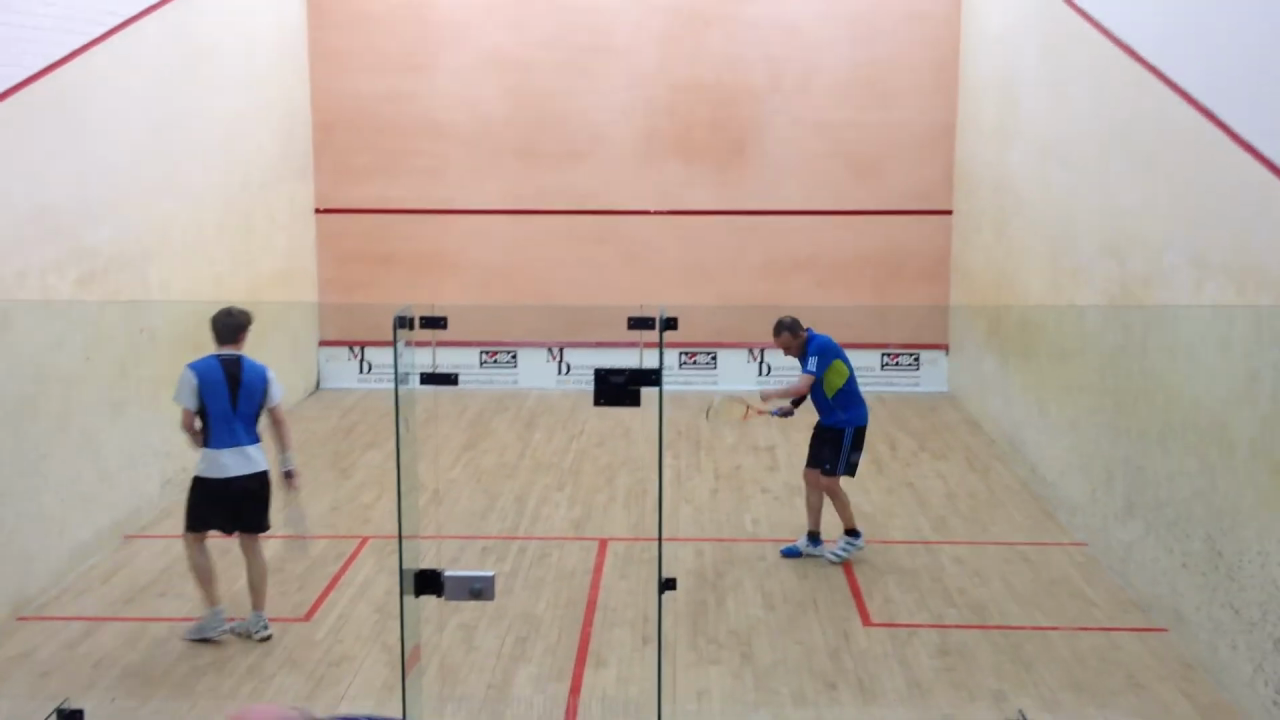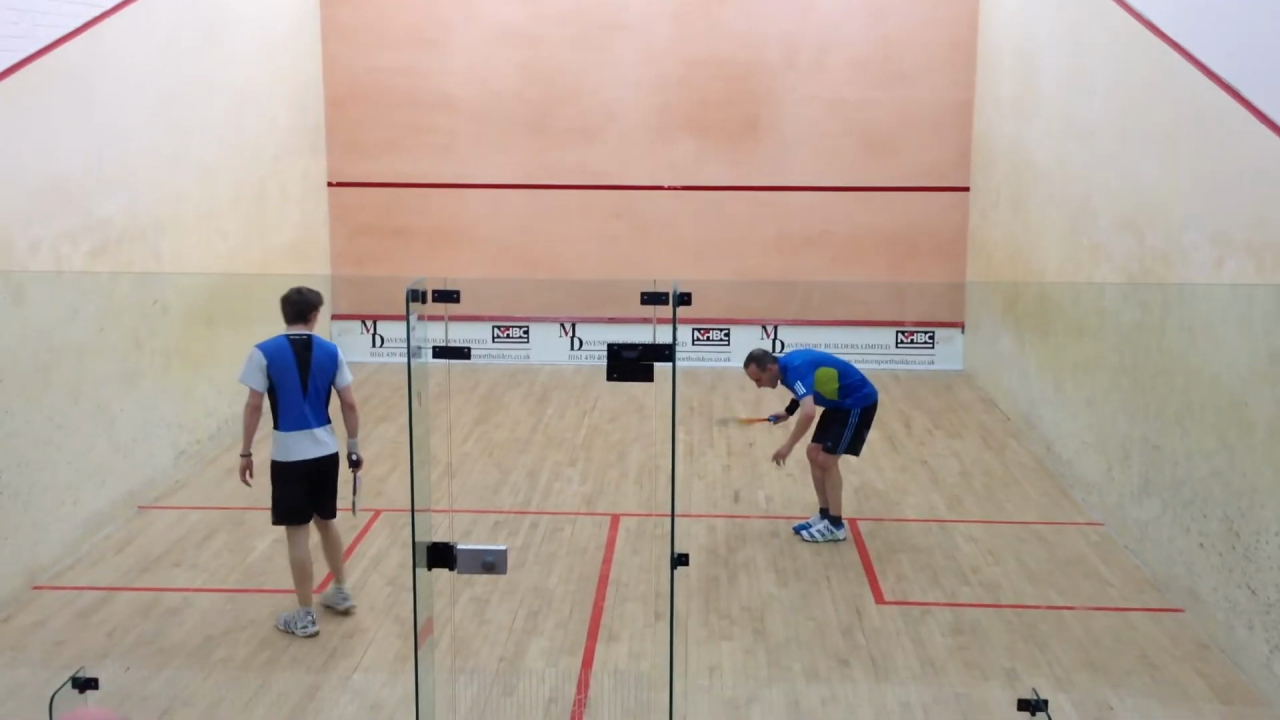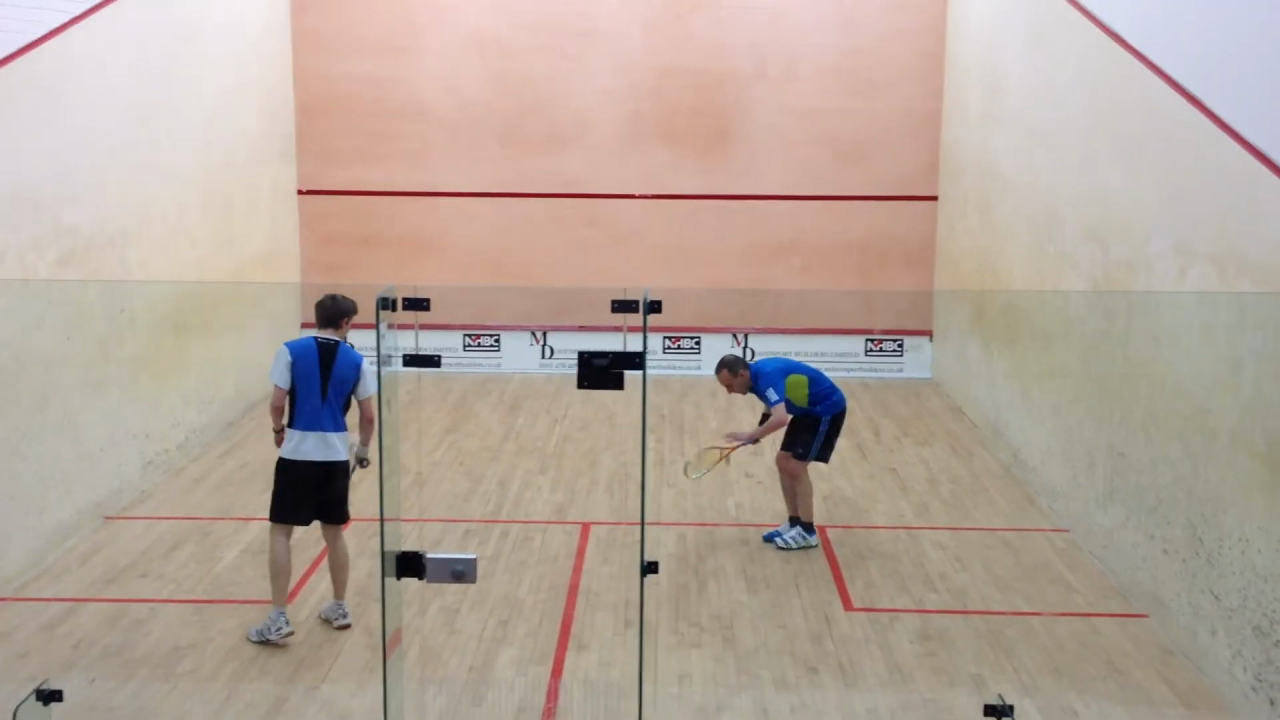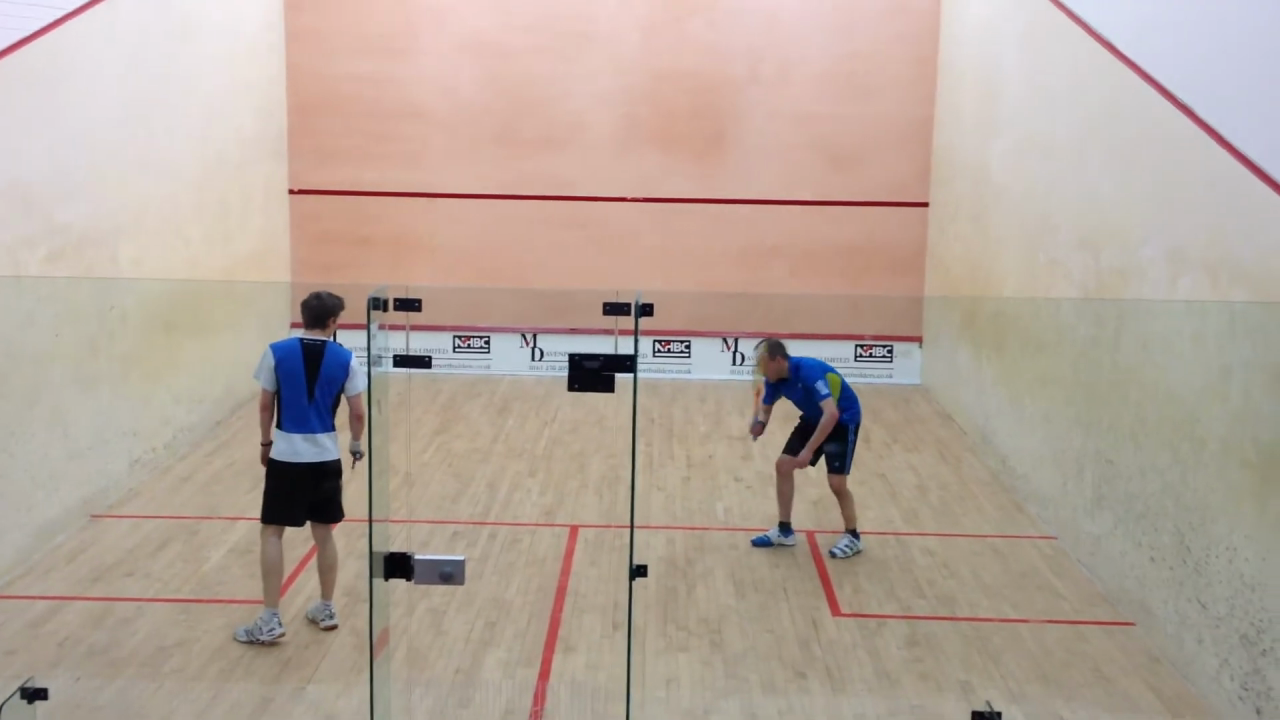
dt=0.7s
person 1, frame 1
left shoulder: (195, 372)
right shoulder: (261, 373)
left elbow: (187, 424)
right elbow: (278, 425)
right wrist: (289, 464)
left hip: (213, 472)
right hip: (253, 469)
left knee: (194, 539)
right knee: (251, 544)
left ankle: (215, 617)
right ankle: (258, 620)
person 1, frame 2
left shoulder: (264, 353)
right shoulder: (331, 351)
left elbow: (254, 406)
right elbow: (349, 404)
left wrist: (245, 452)
right wrist: (354, 447)
left hip: (289, 454)
right hip: (326, 450)
left knee: (297, 533)
right knee: (327, 522)
left ankle: (304, 615)
right ankle: (340, 591)
person 1, frame 3
left shoulder: (291, 350)
right shoulder: (356, 360)
left elbow: (277, 403)
right elbow: (369, 416)
left wrist: (278, 428)
right wrist: (363, 449)
left hip: (297, 454)
right hip: (335, 456)
left knee: (280, 533)
right knee: (334, 533)
left ankle: (279, 618)
right ankle: (339, 608)
person 1, frame 4
left shoulder: (276, 352)
right shoulder: (345, 358)
left elbow: (265, 404)
right elbow: (358, 413)
left wrist: (265, 442)
right wrist: (356, 445)
left hip: (286, 455)
right hip: (326, 456)
left knee: (272, 533)
right knee: (324, 533)
left ankle: (270, 619)
right ankle: (326, 609)
person 2, frame 1
left shoulder: (820, 346)
right shoulder: (807, 348)
left elbow: (801, 387)
left wrist: (773, 394)
right wrist: (793, 405)
left hip: (849, 422)
right hip: (828, 421)
left knee: (828, 482)
right knee: (811, 476)
left ankle: (852, 535)
right ankle: (813, 540)
person 2, frame 2
left shoulder: (795, 369)
right shoulder: (787, 364)
left elbow: (808, 413)
left wrist: (787, 446)
right wrist: (788, 412)
left hip: (858, 401)
right hip: (841, 402)
left knee: (827, 459)
right knee: (814, 453)
left ankle: (835, 525)
right ankle: (825, 515)
person 2, frame 3
left shoulder: (767, 376)
right shoulder: (757, 374)
left elbow: (780, 419)
right elbow: (772, 402)
left wrist: (748, 435)
right wrist: (759, 429)
left hip: (827, 409)
right hip: (808, 409)
left knee: (796, 467)
right knee: (783, 461)
left ankle: (807, 531)
right ankle: (794, 523)
person 2, frame 4
left shoulder: (809, 371)
right shoulder: (774, 379)
left elbow: (832, 413)
right elbow: (764, 408)
left wrist: (808, 450)
right wrist: (759, 424)
left hip: (843, 420)
right hip: (814, 418)
left knee: (836, 483)
right knee: (783, 466)
left ankle: (852, 537)
right ankle: (784, 530)
